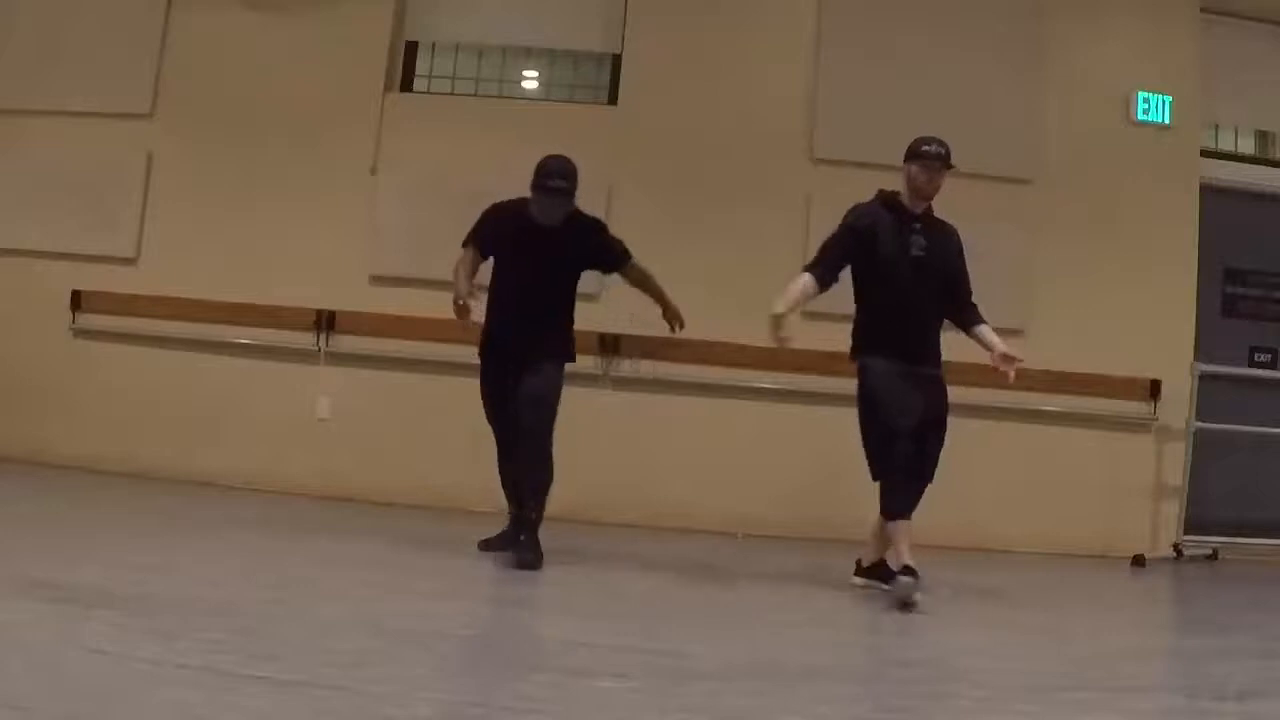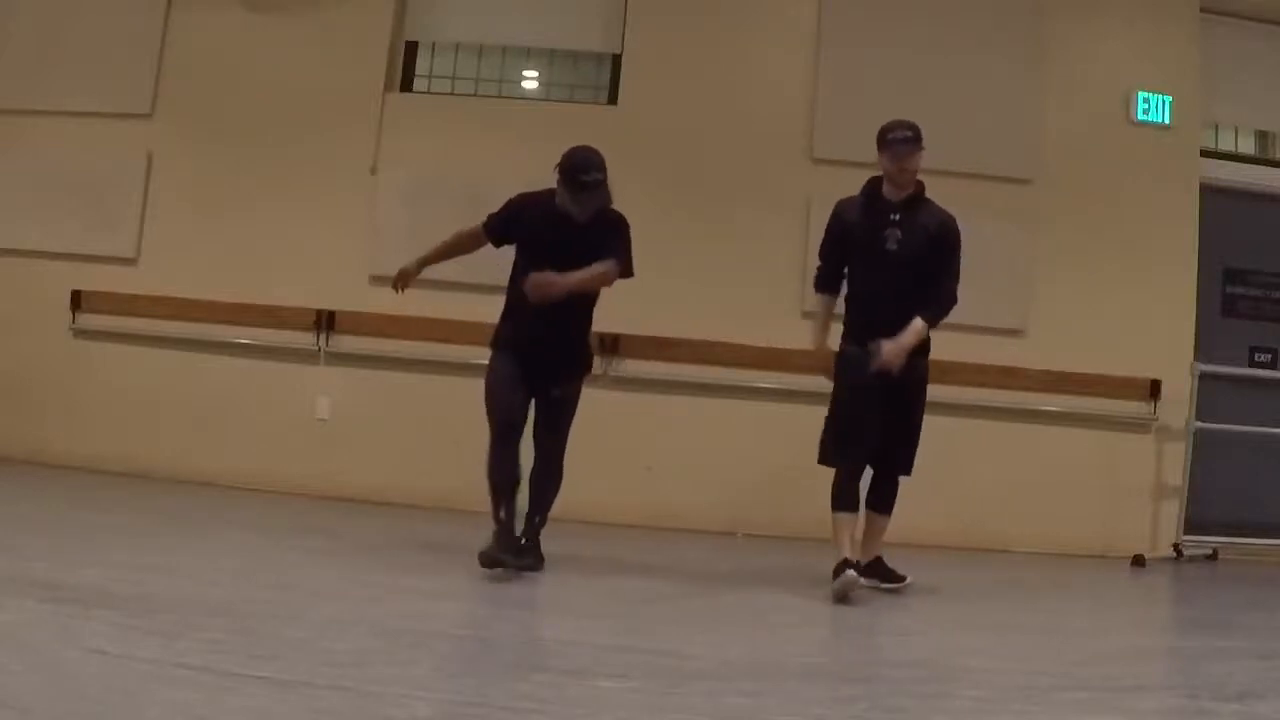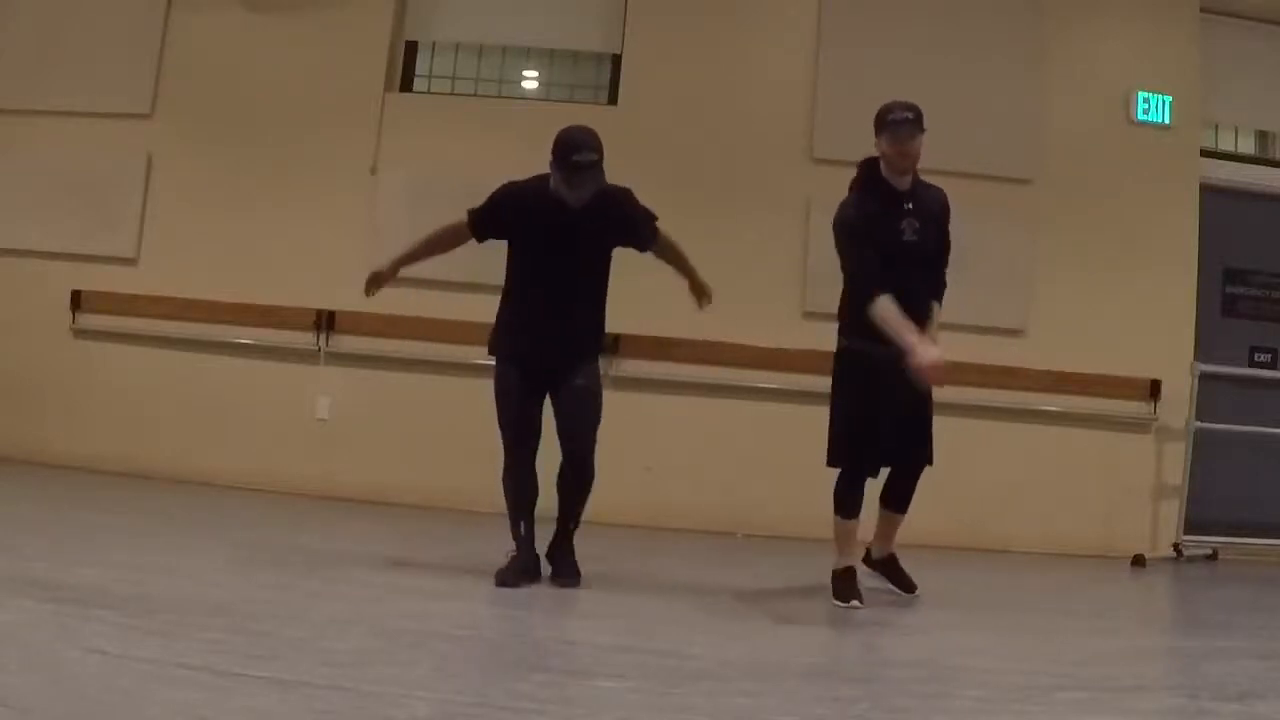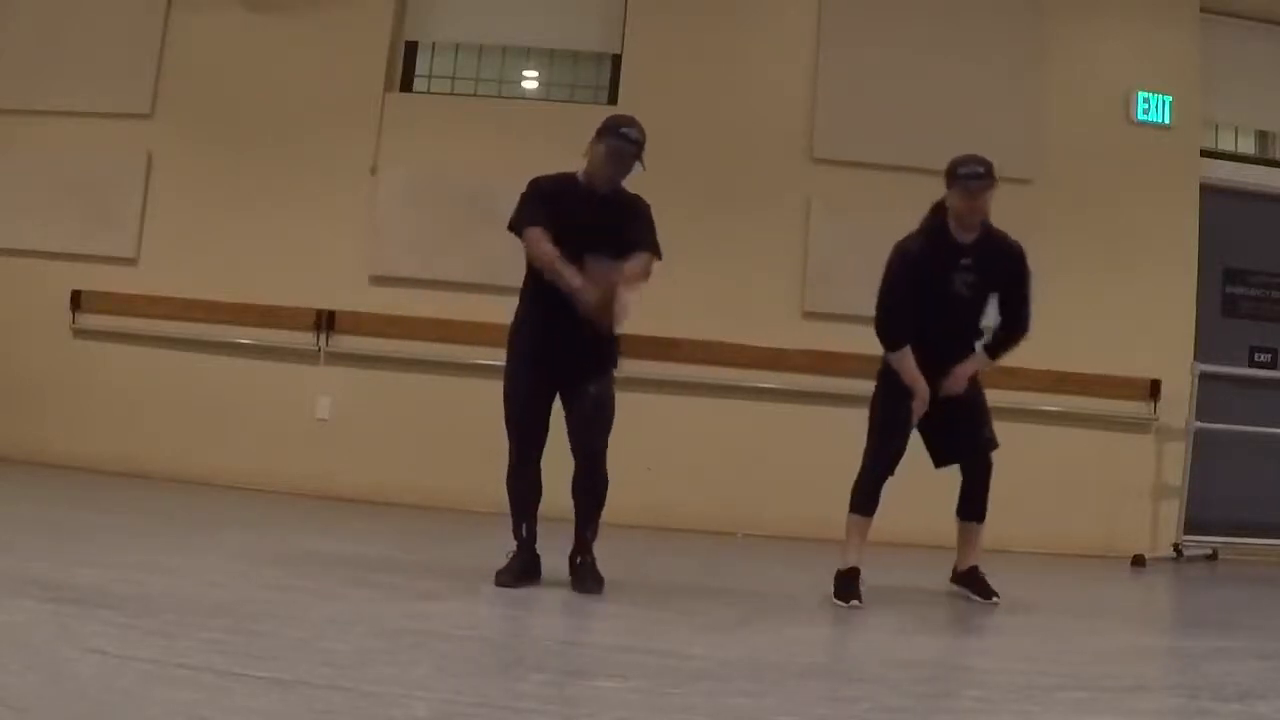
dt=0.7s
person 1, frame 1
left shoulder: (946, 238)
right shoulder: (868, 219)
left elbow: (959, 304)
right elbow: (823, 269)
left wrist: (995, 345)
right wrist: (785, 305)
left hip: (928, 369)
right hip: (880, 362)
left knee: (918, 467)
right knee: (896, 457)
left ankle: (874, 561)
right ankle: (903, 565)
person 1, frame 2
left shoulder: (940, 225)
right shoulder: (849, 213)
left elbow: (944, 297)
right elbow: (827, 277)
left wrist: (904, 342)
right wrist: (821, 334)
left hip: (910, 359)
right hip: (858, 353)
left knee: (893, 461)
right knee: (849, 455)
left ankle: (869, 557)
right ankle: (845, 559)
person 1, frame 3
left shoulder: (934, 202)
right shoulder: (857, 208)
right elbow: (867, 288)
left wrist: (923, 341)
right wrist: (914, 342)
left hip: (909, 351)
right hip: (863, 350)
left knee: (911, 458)
right knee: (858, 460)
left ankle: (881, 551)
right ankle: (843, 568)
person 1, frame 4
left shoulder: (1006, 255)
right shoulder: (914, 251)
left elbow: (1015, 324)
right elbow: (889, 326)
left wrist: (971, 368)
right wrist: (918, 388)
left hip: (959, 370)
right hip: (904, 369)
left knee: (979, 465)
right knee: (879, 461)
left ankle: (967, 567)
right ankle: (849, 567)
person 2, frame 1
left shoulder: (586, 231)
right shoulder: (502, 217)
left elbow: (628, 268)
right elbow: (469, 257)
left wrist: (666, 305)
right wrist: (463, 288)
left hip: (545, 353)
right hip: (497, 349)
left knee: (535, 437)
right knee: (506, 440)
left ankle: (530, 533)
right ankle: (518, 523)
person 2, frame 2
left shoulder: (612, 225)
right shoulder: (528, 208)
left elbow: (609, 271)
right elbow: (478, 235)
left wrist: (565, 283)
right wrist: (420, 264)
left hip: (567, 357)
right hip: (513, 347)
left knee: (550, 450)
right knee: (504, 436)
left ankle: (530, 536)
right ankle: (503, 531)
person 2, frame 3
left shoulder: (617, 204)
right shoulder: (518, 198)
left elbow: (658, 241)
right elbow: (459, 231)
left wrist: (693, 279)
right wrist: (395, 266)
left hip: (578, 355)
right hip: (517, 349)
left knee: (580, 452)
right knee: (519, 452)
left ankle: (563, 546)
right ankle: (525, 551)
person 2, frame 4
left shoulder: (633, 210)
right shoulder: (545, 191)
left elbow: (644, 262)
right elbow: (537, 247)
left wrist: (615, 281)
right wrist: (577, 287)
left hip: (592, 356)
right hip: (532, 348)
left knee: (591, 458)
right knee: (524, 454)
left ankle: (583, 555)
right ankle: (525, 551)
